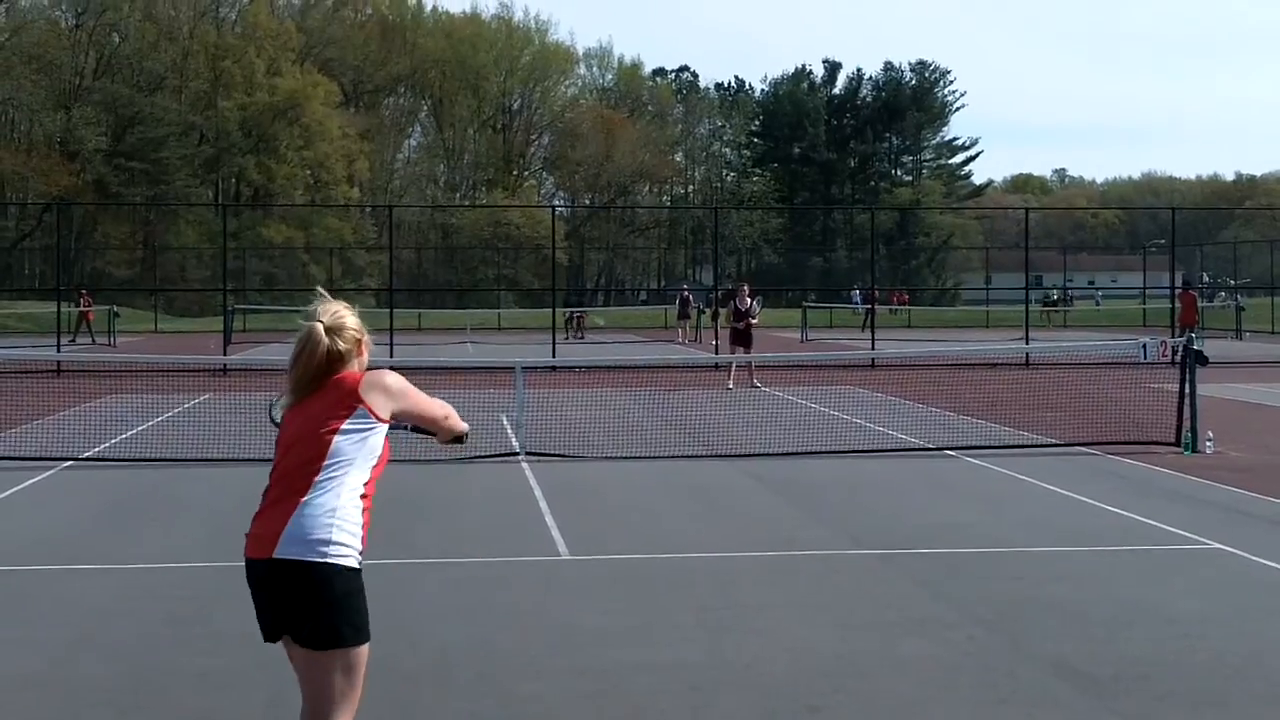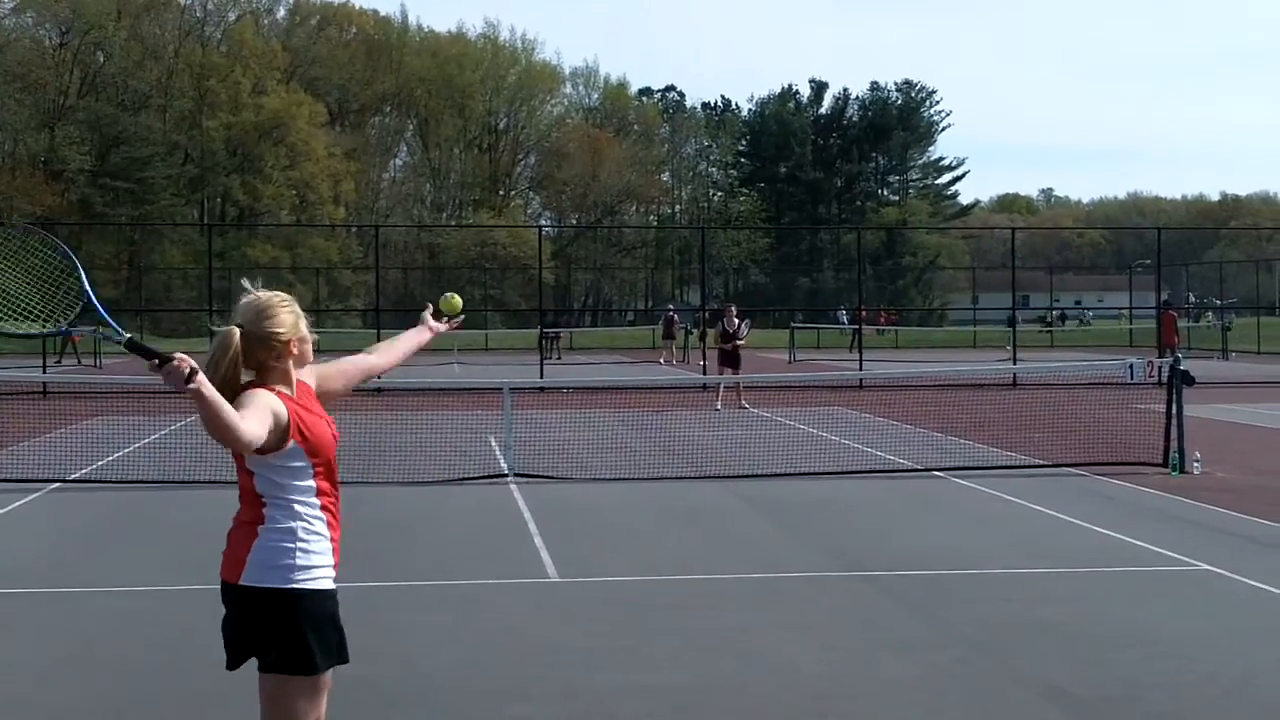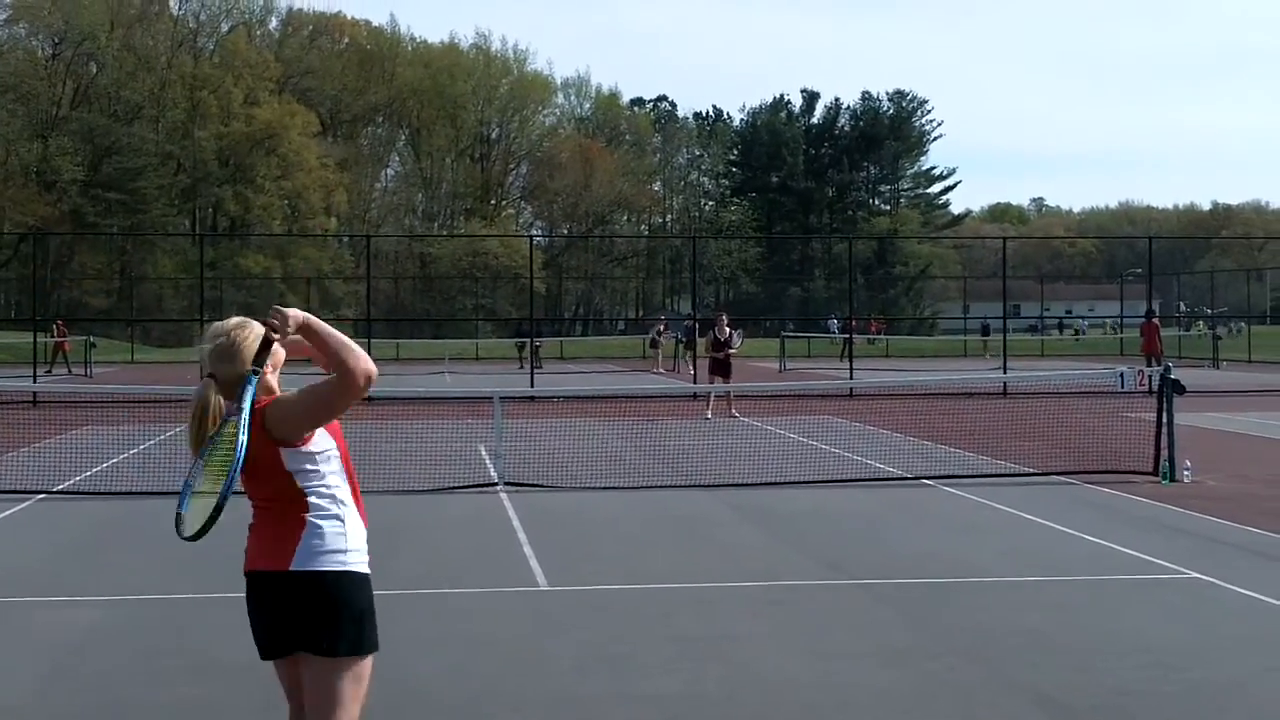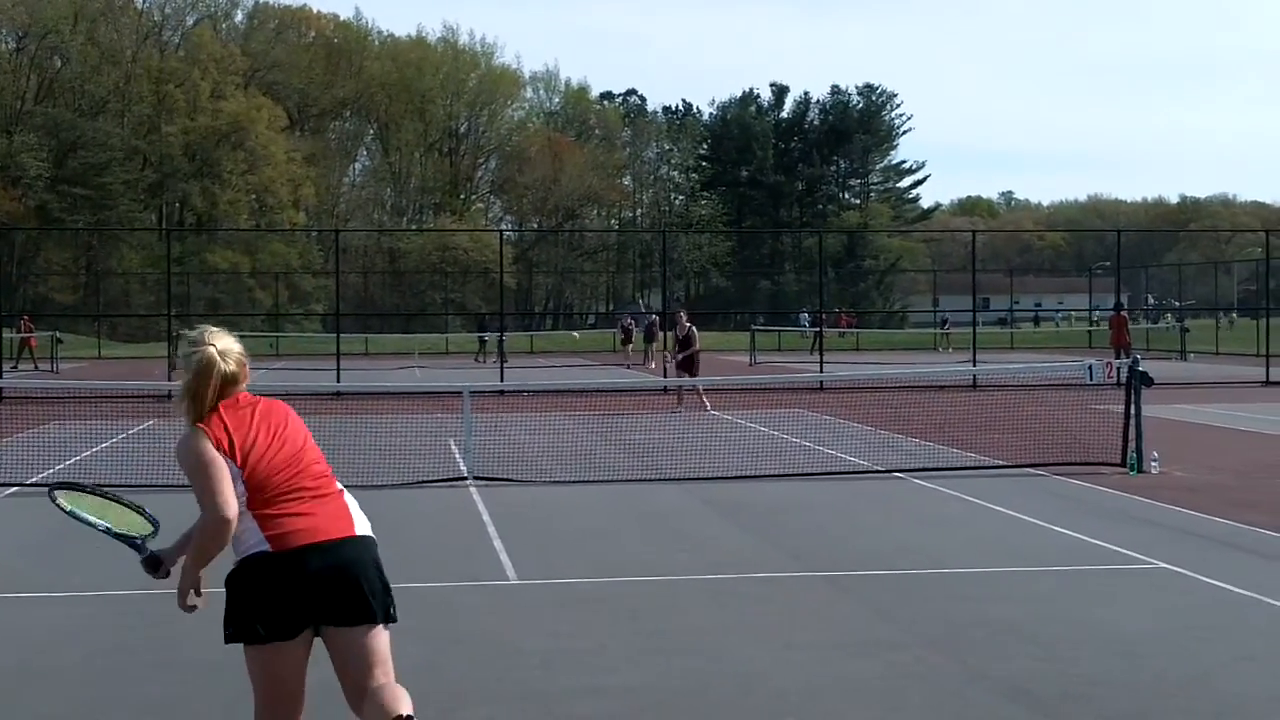
dt=0.7s
person 1, frame 1
left shoulder: (304, 398)
right shoulder: (378, 384)
right elbow: (446, 419)
right wrist: (455, 427)
left hip: (271, 557)
right hip: (319, 560)
person 1, frame 2
left shoulder: (298, 388)
right shoulder: (266, 403)
left elbow: (364, 362)
right elbow: (239, 434)
left wrist: (423, 331)
right wrist: (197, 386)
left hip: (287, 579)
right hip: (285, 582)
person 1, frame 3
right shoulder: (284, 414)
right elbow: (360, 374)
left wrist: (297, 339)
right wrist: (309, 323)
left hip: (273, 580)
right hip: (328, 576)
person 1, frame 4
left shoulder: (199, 437)
right shoulder: (280, 411)
left elbow: (223, 516)
left wrist: (190, 570)
right wrist: (179, 549)
left hip: (273, 568)
right hip: (350, 550)
right knee: (377, 685)
